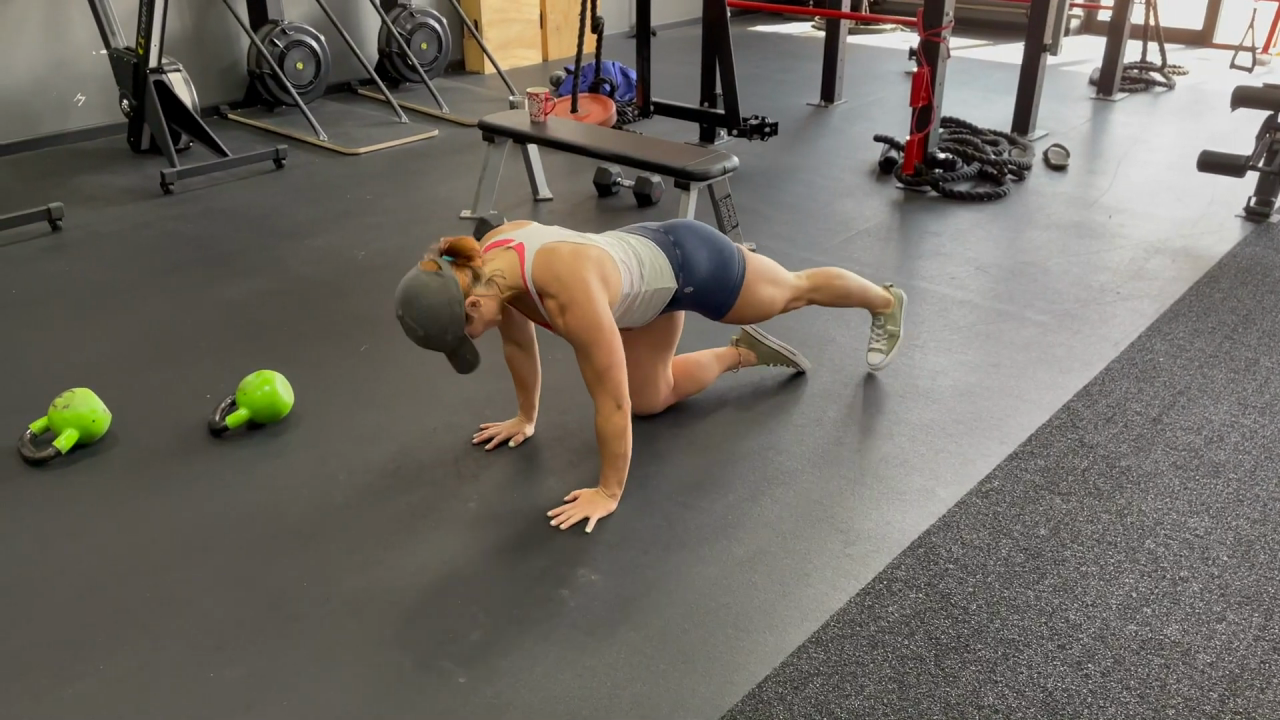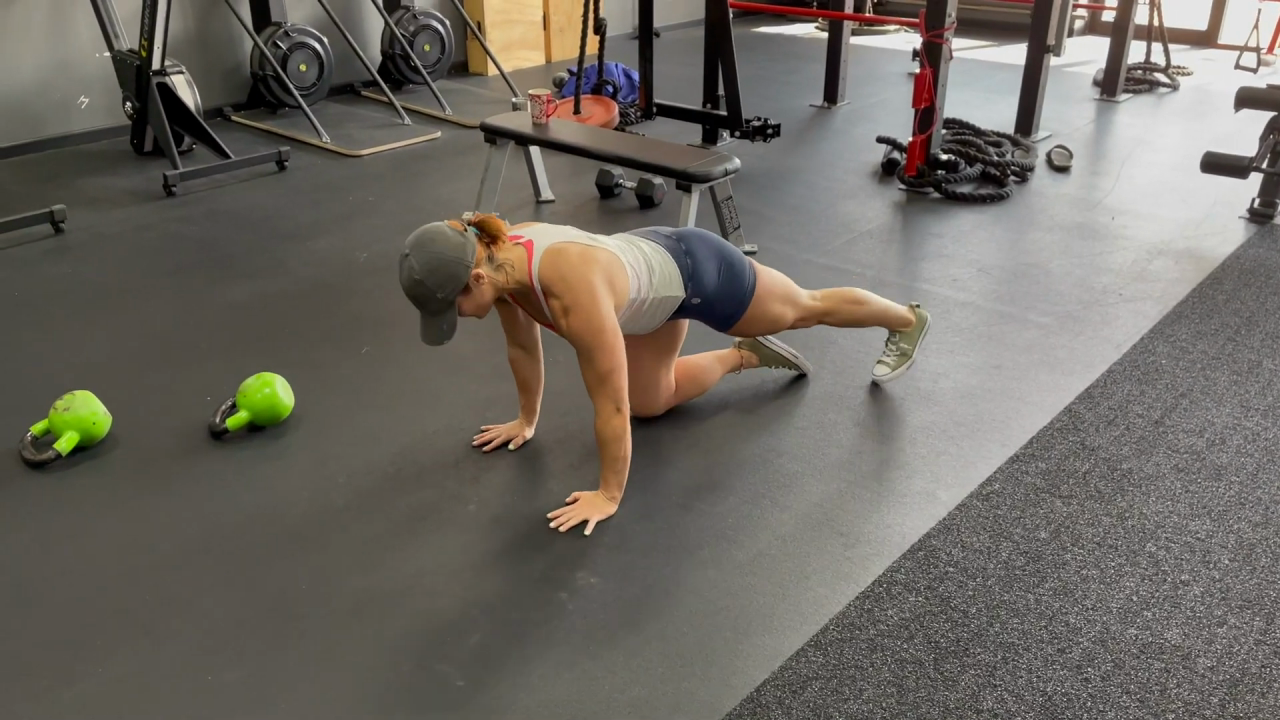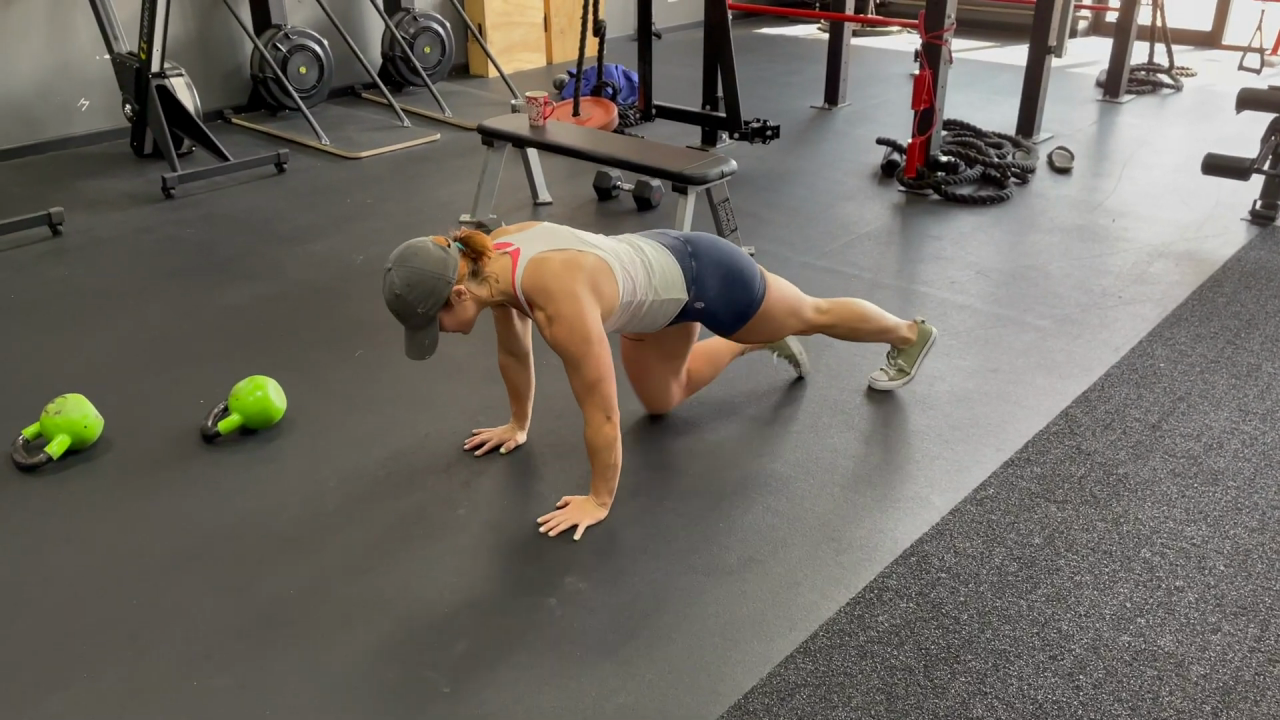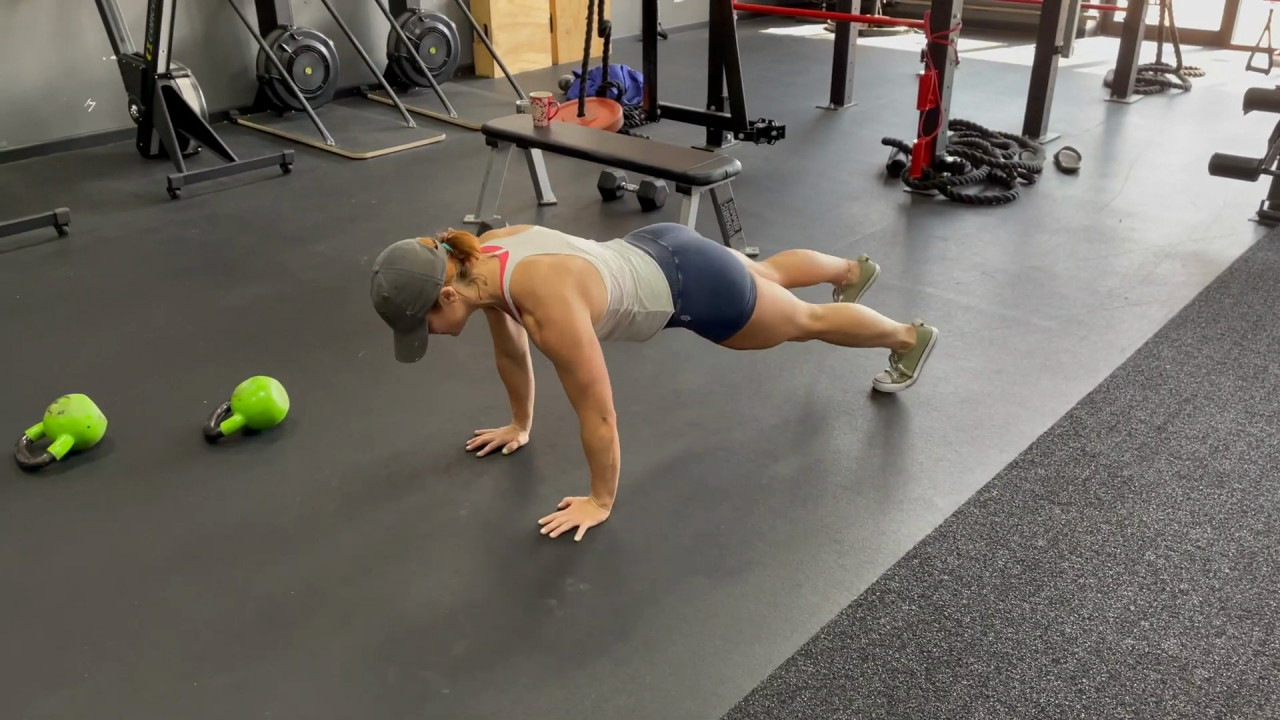
dt=0.4s
person 1, frame 1
left shoulder: (569, 293)
right shoulder: (486, 265)
left elbow: (611, 402)
right elbow: (519, 343)
left wrist: (609, 493)
right wrist: (525, 417)
left hip: (688, 264)
right hip: (643, 260)
left knee: (795, 290)
right knee: (650, 400)
left ankle: (886, 301)
right ankle: (743, 352)
person 1, frame 2
left shoulder: (573, 291)
right shoulder: (499, 257)
left elbow: (611, 406)
right elbow: (522, 345)
left wrist: (608, 495)
right wrist: (526, 420)
left hip: (696, 273)
right hip: (650, 261)
left knee: (805, 307)
right knee: (650, 403)
left ankle: (907, 319)
right ankle: (747, 354)
person 1, frame 3
left shoulder: (557, 299)
right shoulder: (492, 261)
left elbow: (601, 412)
right elbow: (513, 350)
left wrist: (600, 500)
right wrist: (519, 423)
left hip: (700, 277)
right hip: (657, 260)
left knee: (809, 317)
right knee: (660, 401)
left ankle: (909, 333)
right ankle: (753, 342)
person 1, frame 4
left shoulder: (546, 303)
right shoulder: (482, 262)
left elbow: (598, 414)
right elbow: (510, 352)
left wrist: (600, 502)
right wrist: (520, 425)
left hip: (691, 285)
right hip: (653, 250)
left knee: (805, 322)
right knee: (767, 273)
left ankle: (910, 338)
right ankle: (853, 272)
